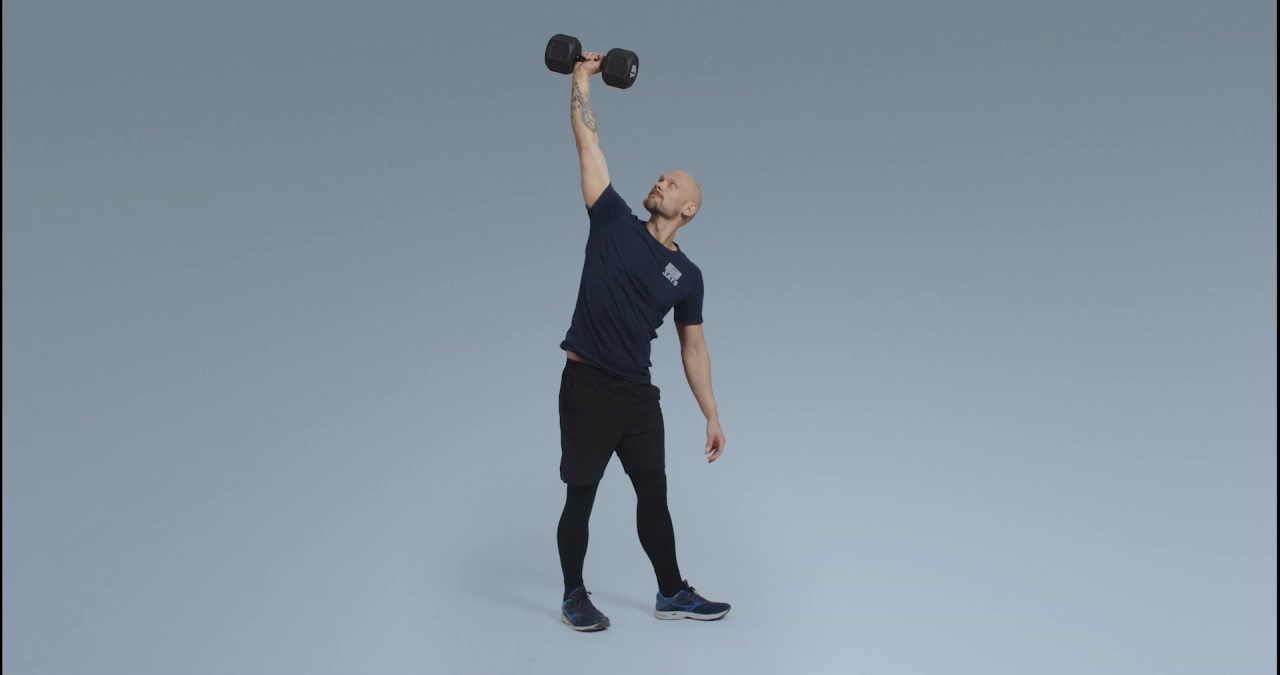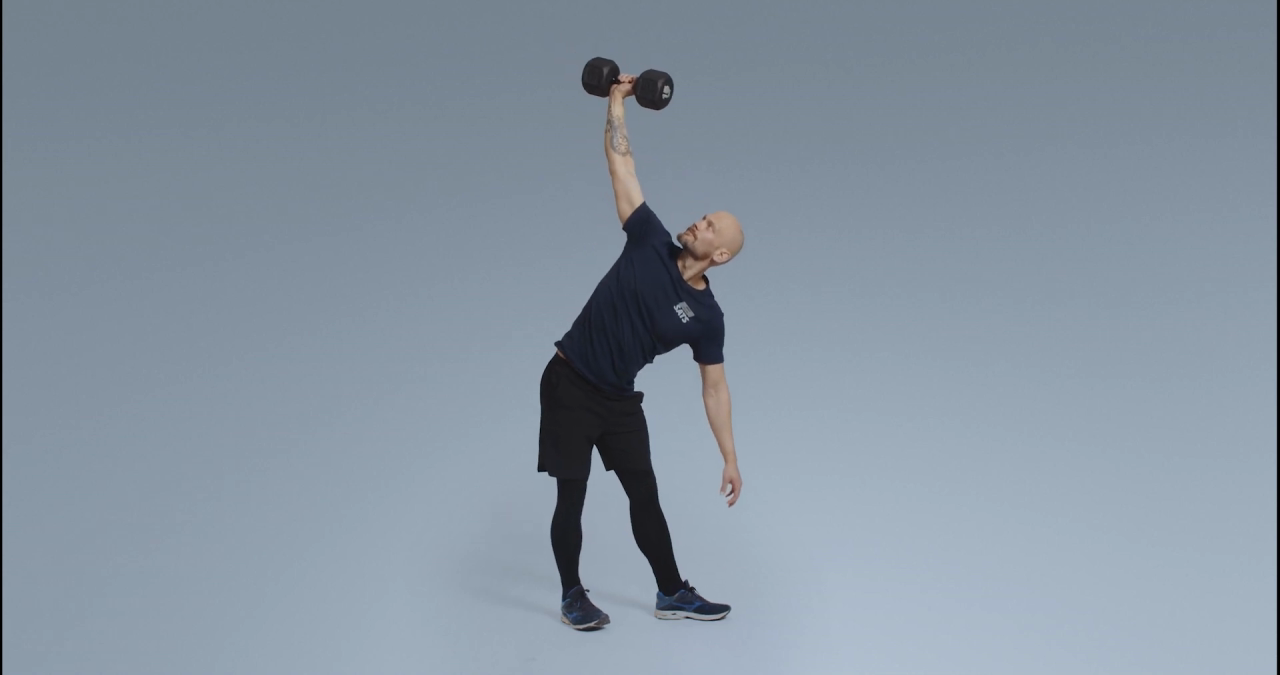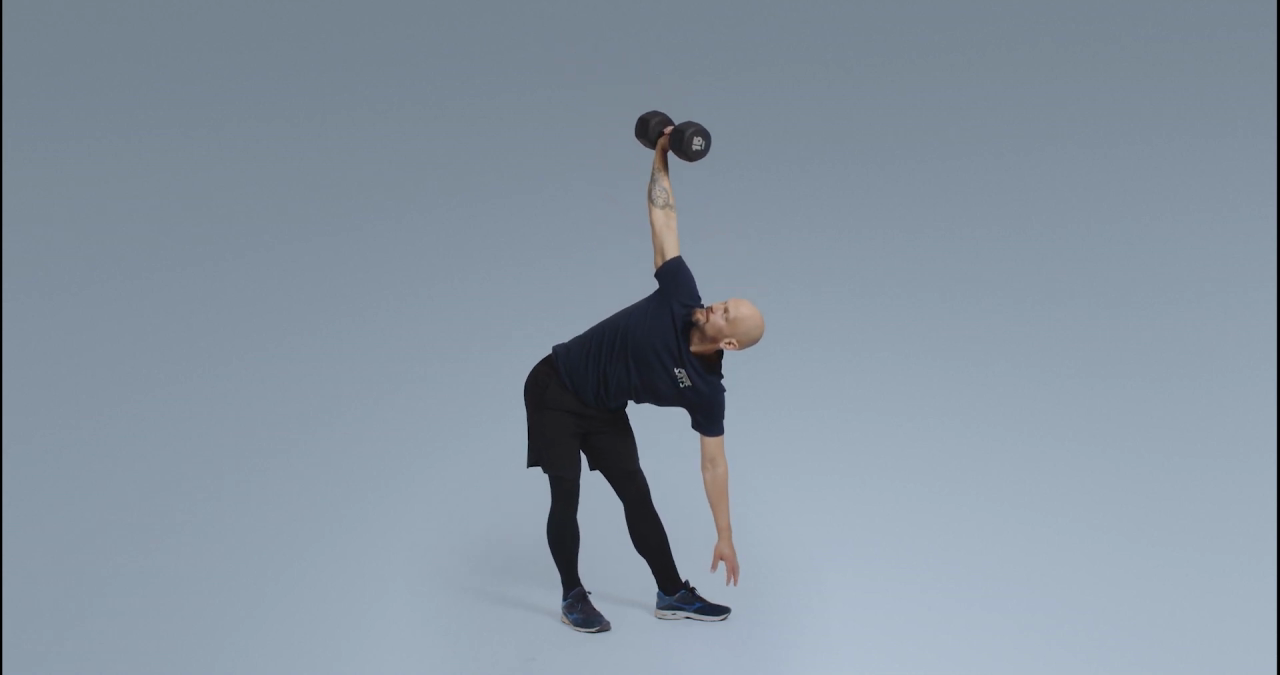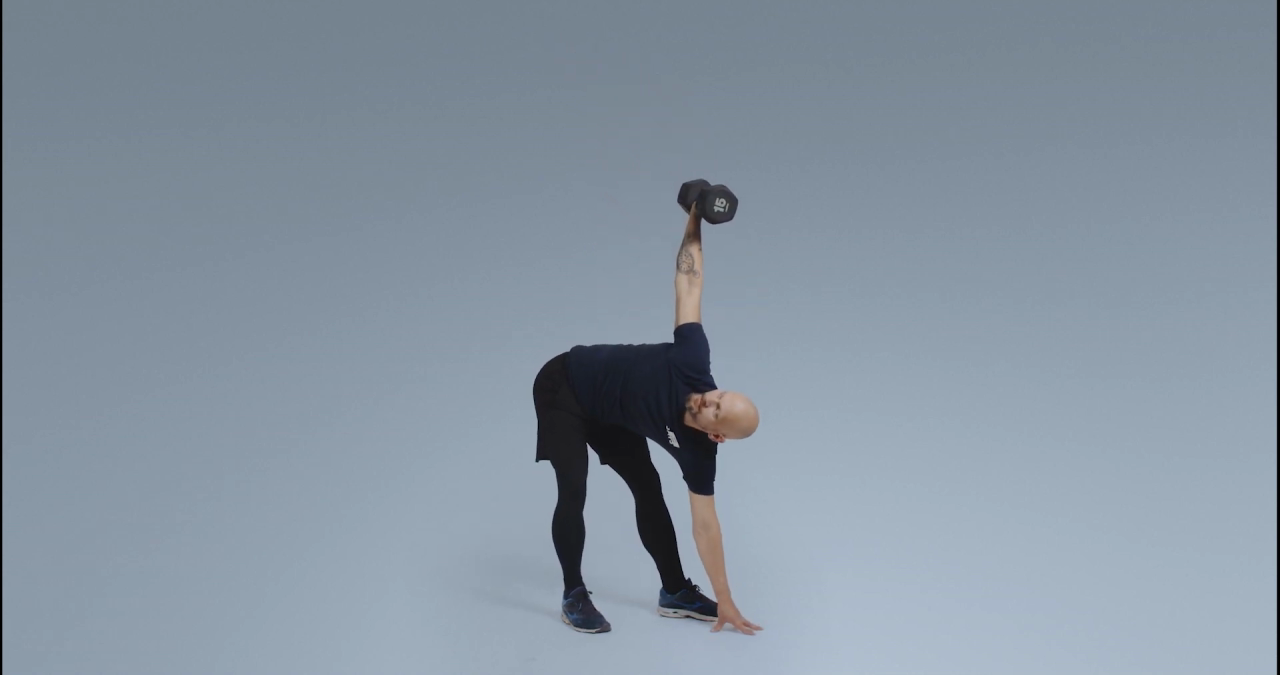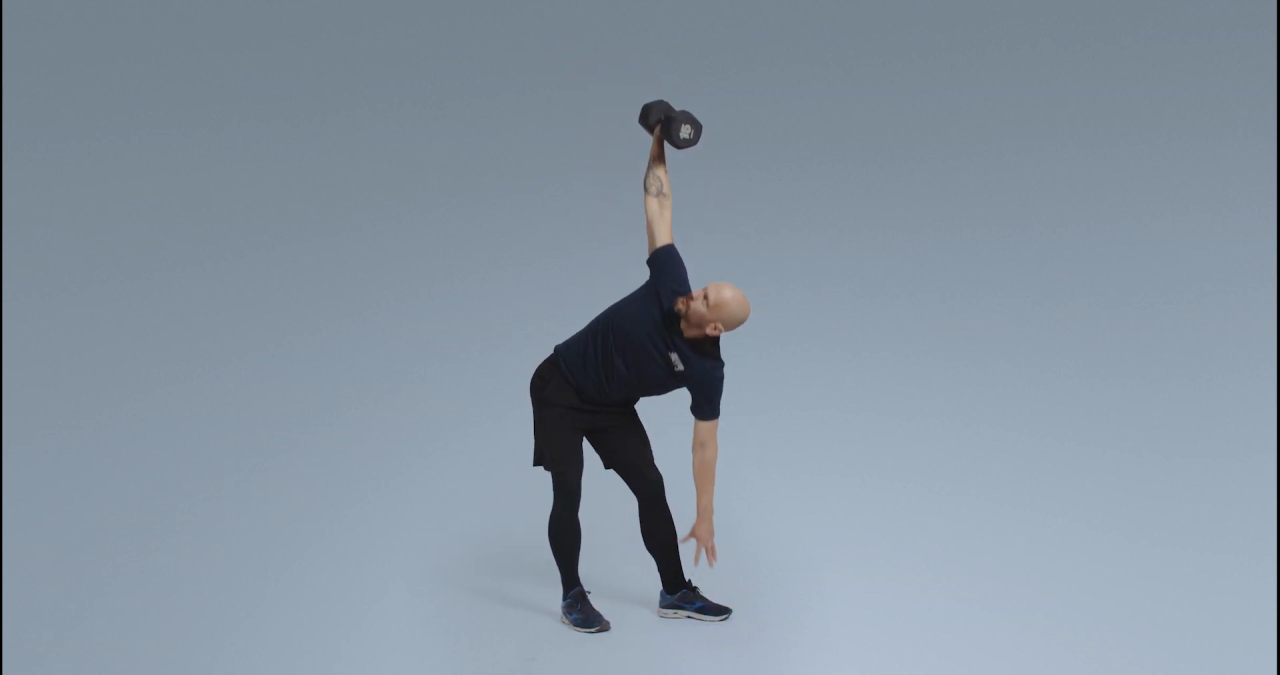
dt=1s
person 1, frame 1
left shoulder: (687, 275)
right shoulder: (615, 222)
left elbow: (693, 348)
right elbow: (587, 143)
left wrist: (712, 416)
right wrist: (581, 79)
left hip: (639, 392)
right hip: (588, 385)
left knee: (654, 494)
right knee: (581, 496)
left ankle: (672, 593)
right ankle: (574, 597)
person 1, frame 2
left shoulder: (706, 317)
right shoulder: (651, 242)
left elbow: (714, 387)
right elbow: (621, 166)
left wrist: (730, 457)
right wrist: (616, 101)
left hip: (619, 398)
right hip: (569, 385)
left knee: (645, 494)
right knee: (572, 496)
left ankle: (672, 594)
right ankle: (573, 597)
person 1, frame 3
left shoulder: (705, 390)
right shoulder: (681, 298)
left elbow: (713, 463)
right elbow: (662, 216)
left wrist: (724, 537)
right wrist: (660, 154)
left hip: (603, 409)
right hip: (554, 389)
left knee: (636, 493)
right knee: (567, 495)
left ankle: (672, 594)
right ankle: (573, 597)
person 1, frame 4
left shoulder: (698, 452)
right shoulder: (693, 364)
left elbow: (705, 523)
right elbow: (689, 282)
left wrist: (725, 600)
right wrist: (694, 222)
left hip: (608, 413)
right hip: (563, 387)
left knee: (648, 486)
right knee: (574, 490)
left ankle: (675, 591)
right ankle: (574, 595)
person 1, frame 5
left shoulder: (705, 370)
right shoulder: (669, 284)
left elbow: (704, 444)
right elbow: (657, 207)
left wrist: (705, 517)
right wrist: (658, 147)
left hip: (610, 404)
right hip: (559, 386)
left knee: (650, 487)
right knee: (568, 492)
left ankle: (675, 591)
right ankle: (572, 597)
